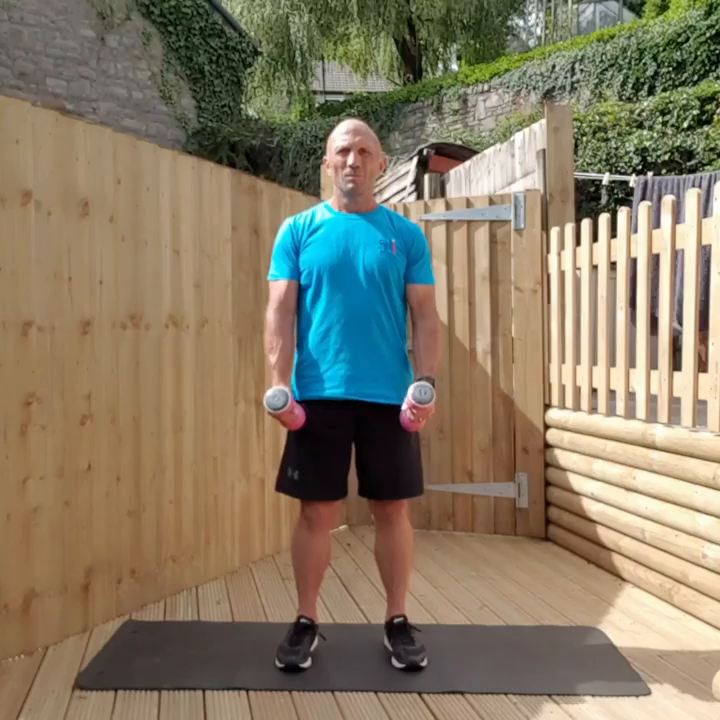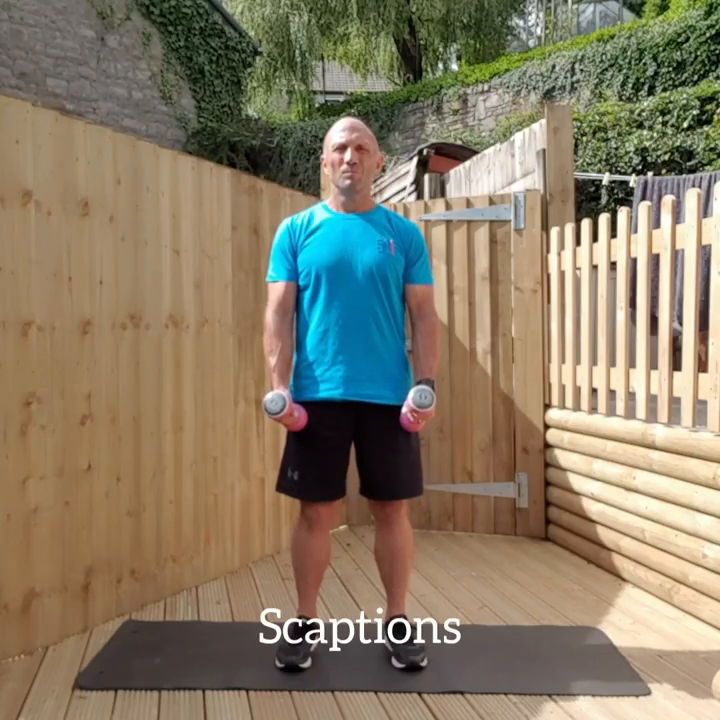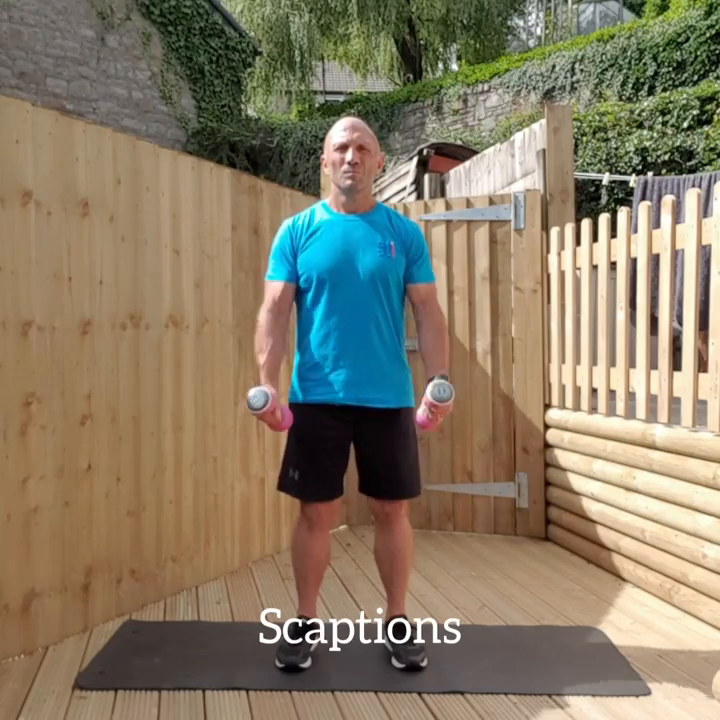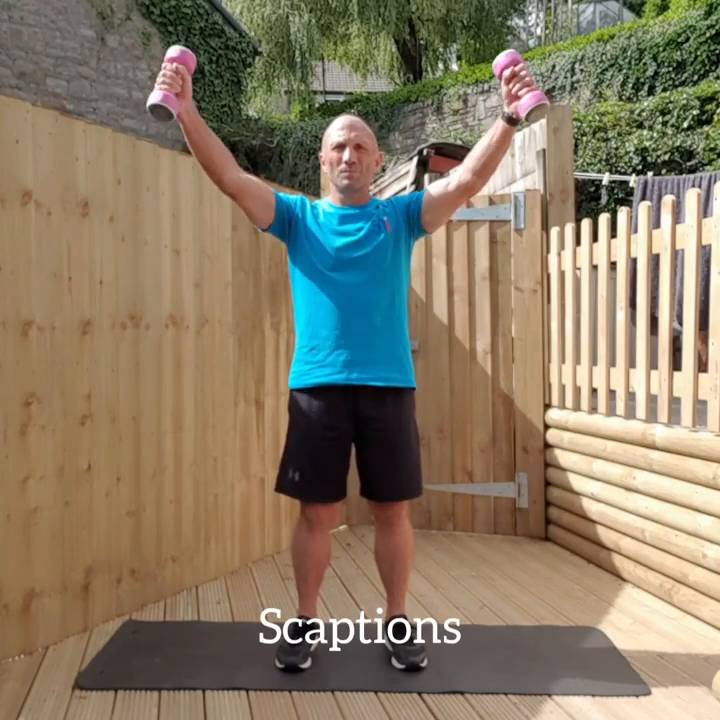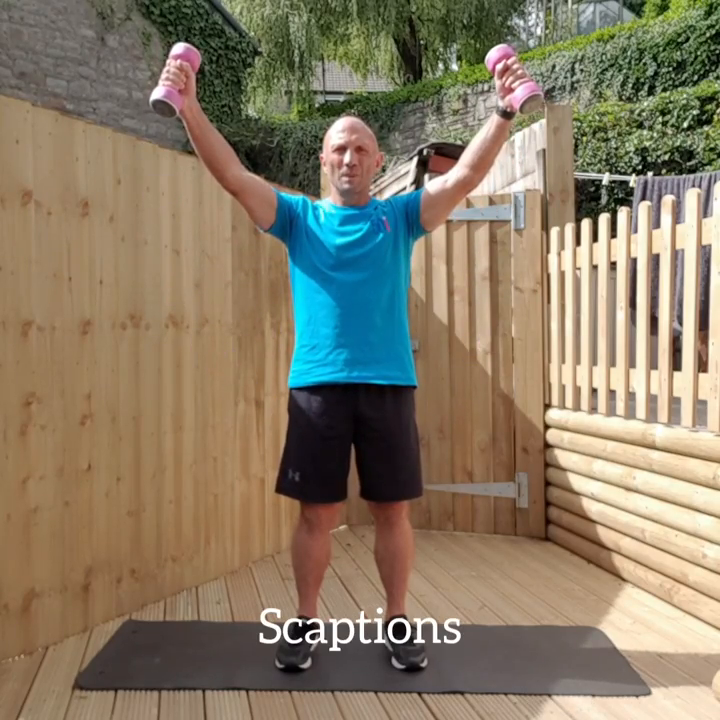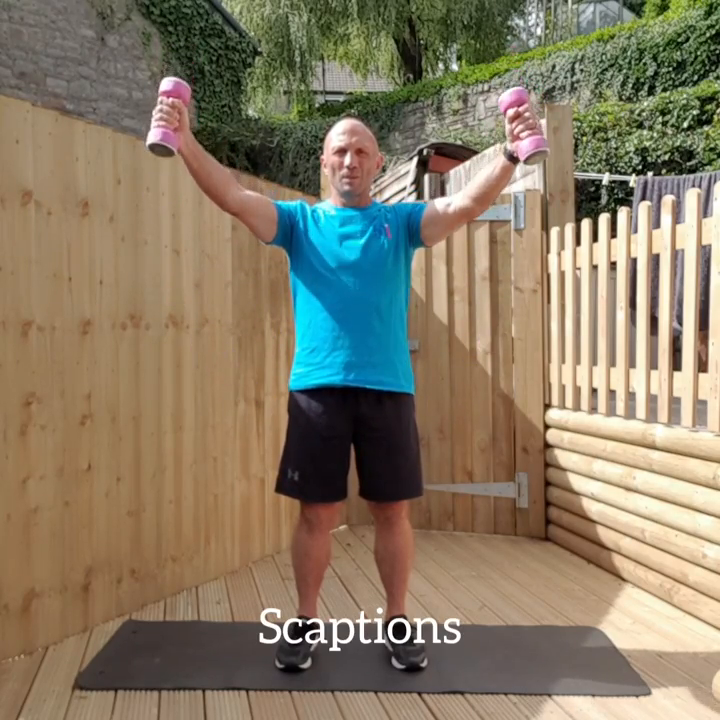
dt=0.7s
person 1, frame 1
left shoulder: (406, 234)
right shoulder: (298, 230)
left elbow: (425, 314)
right elbow: (280, 311)
left wrist: (426, 384)
right wrist: (280, 385)
left hip: (388, 395)
right hip: (319, 395)
left knee: (392, 509)
right knee: (316, 511)
left ankle: (397, 621)
right ankle: (306, 621)
person 1, frame 2
left shoulder: (403, 233)
right shoulder: (296, 230)
left elbow: (424, 315)
right elbow: (279, 313)
left wrist: (426, 385)
right wrist: (279, 386)
left hip: (388, 395)
right hip: (317, 396)
left knee: (392, 510)
right knee: (316, 512)
left ankle: (397, 622)
right ankle: (305, 622)
person 1, frame 3
left shoulder: (404, 233)
right shoulder: (297, 231)
left elbow: (428, 312)
right elbow: (274, 311)
left wrist: (439, 381)
right wrist: (267, 383)
left hip: (389, 397)
right hip: (317, 397)
left knee: (392, 511)
right knee: (316, 512)
left ankle: (397, 620)
right ankle: (306, 621)
person 1, frame 4
left shoulder: (401, 215)
right shoulder: (297, 217)
left elbow: (467, 179)
right elbow: (230, 177)
left wrist: (509, 117)
right wrist: (185, 112)
left hip: (388, 385)
right hip: (316, 386)
left knee: (393, 510)
right knee: (316, 512)
left ankle: (397, 621)
right ankle: (305, 622)
person 1, frame 5
left shoulder: (400, 216)
right shoulder: (298, 217)
left elbow: (464, 176)
right elbow: (234, 176)
left wrist: (503, 112)
right wrist: (190, 109)
left hip: (389, 384)
right hip: (316, 385)
left knee: (393, 511)
right knee: (316, 513)
left ankle: (397, 621)
right ankle: (306, 622)
person 1, frame 6
left shoulder: (400, 221)
right shoulder: (299, 221)
left elbow: (466, 203)
right elbow: (233, 197)
left wrist: (511, 153)
right wrist: (185, 143)
left hip: (388, 388)
right hip: (317, 387)
left knee: (393, 511)
right knee: (316, 513)
left ankle: (397, 623)
right ankle: (305, 623)
